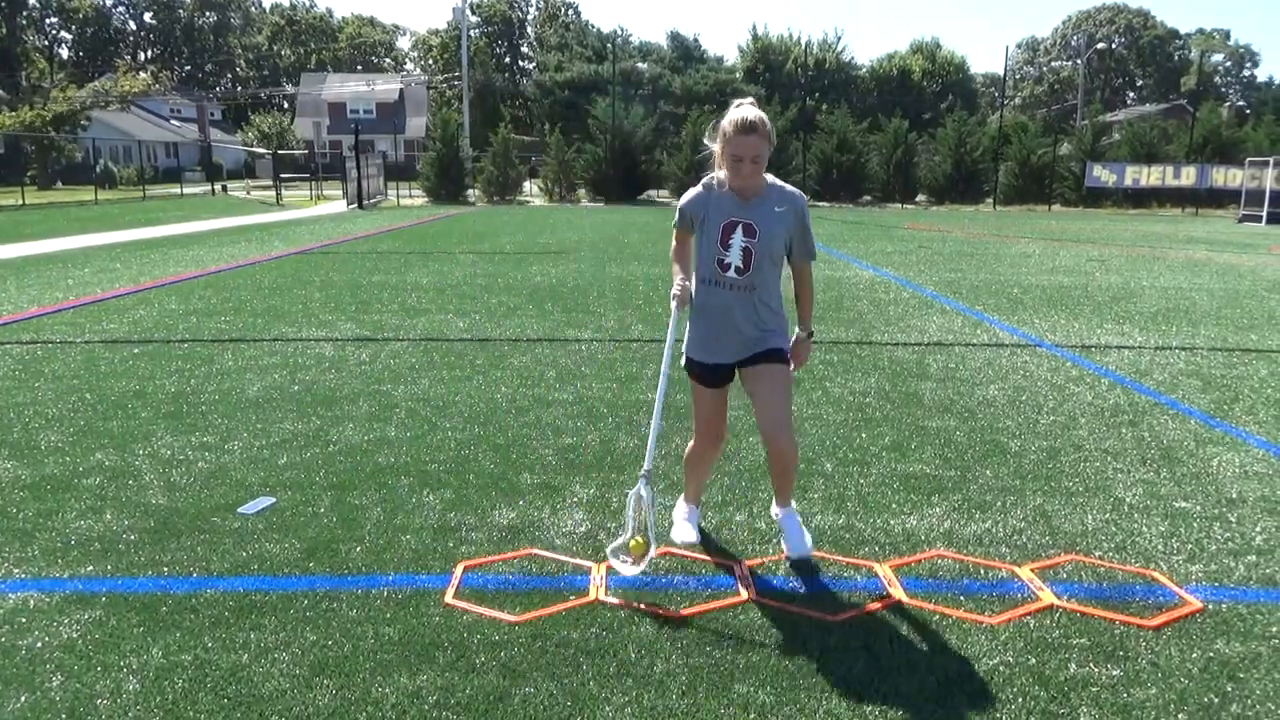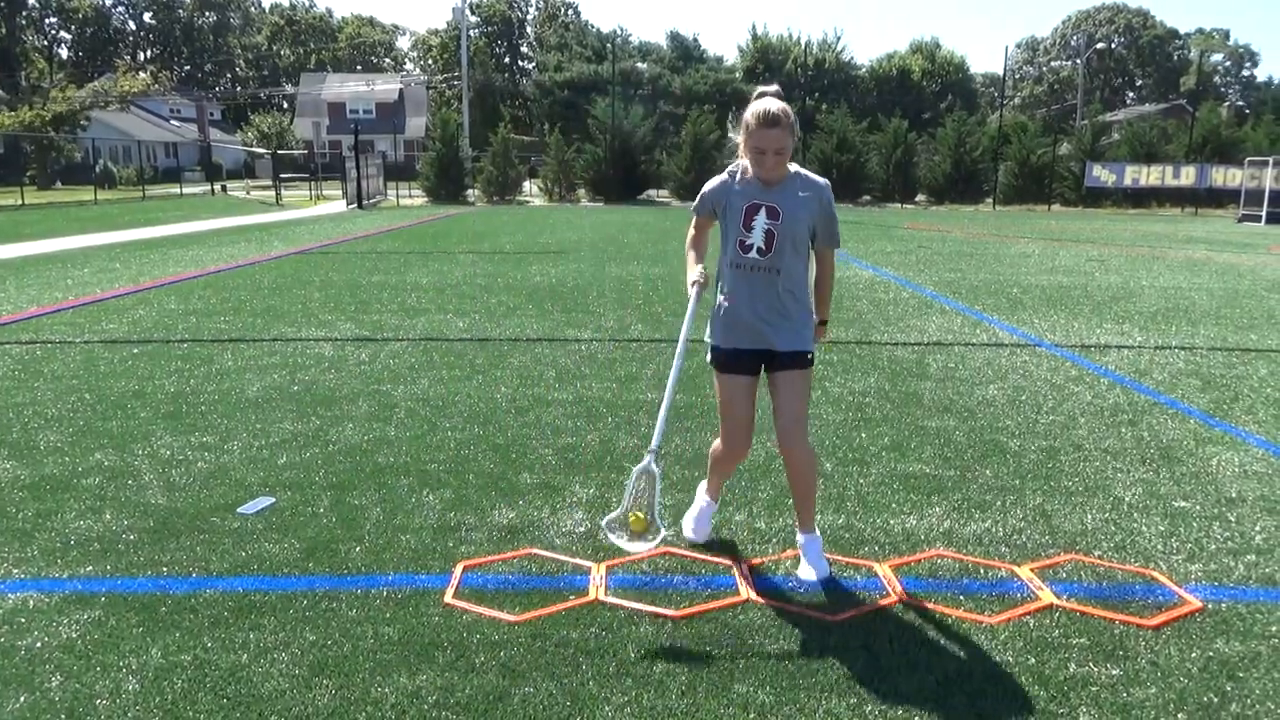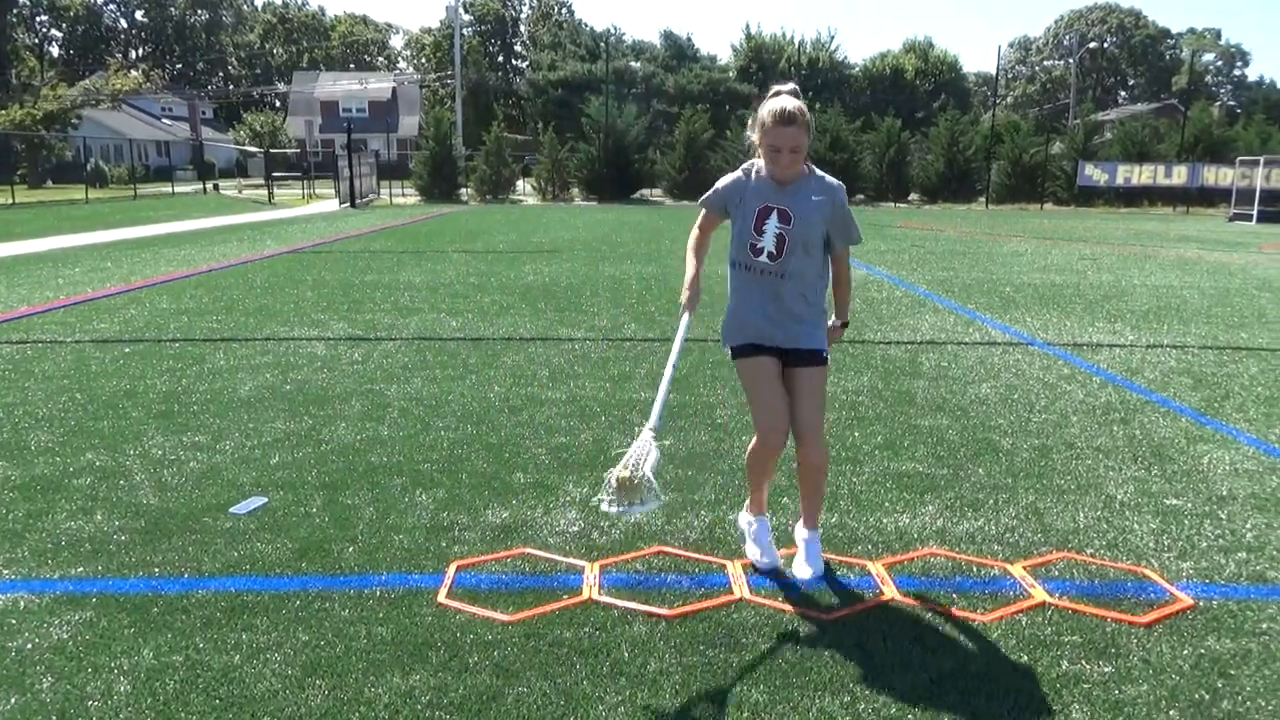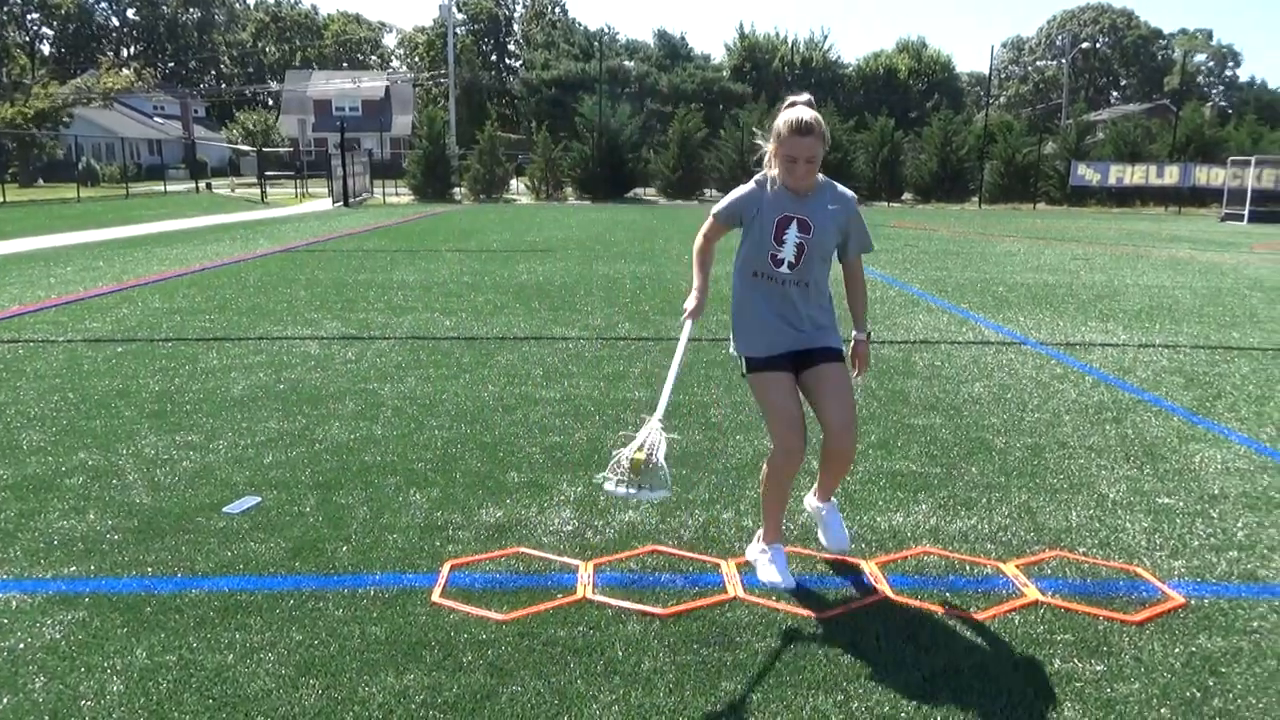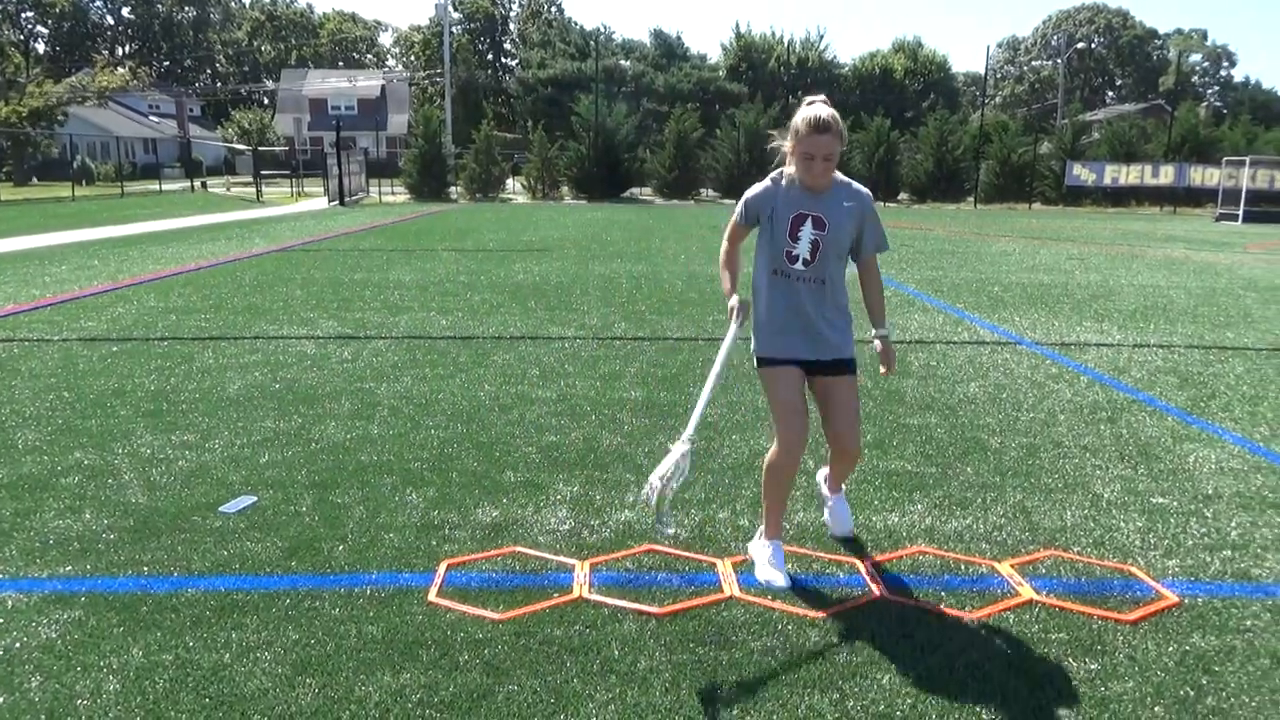
dt=0.1s
person 1, frame 1
left shoulder: (790, 203)
right shoulder: (699, 200)
left elbow: (802, 271)
right elbow: (680, 246)
left wrist: (803, 332)
right wrist: (680, 282)
left hip: (766, 339)
right hip: (708, 337)
left knee: (779, 434)
right knee: (708, 440)
left ankle: (785, 508)
right ankle: (689, 502)
person 1, frame 2
left shoulder: (815, 192)
right shoulder: (721, 188)
left elbow: (825, 261)
right elbow: (696, 233)
left wrist: (821, 319)
right wrist: (695, 269)
left hip: (791, 334)
right hip: (733, 331)
left knee: (794, 441)
right knee: (736, 440)
left ankle: (808, 535)
right ankle: (709, 496)
person 1, frame 3
left shoulder: (828, 194)
right shoulder: (735, 187)
left elbow: (840, 262)
right elbow: (702, 230)
left wrist: (841, 320)
right wrist: (692, 279)
left hip: (806, 332)
right hip: (751, 327)
left knee: (811, 437)
right knee: (772, 430)
left ankle: (807, 530)
right ankle: (755, 514)
person 1, frame 4
left shoulder: (842, 203)
right shoulder: (749, 197)
left elbow: (853, 270)
right elbow: (706, 238)
left wrist: (861, 333)
right wrist: (698, 292)
left hip: (817, 335)
right hip: (761, 338)
left knee: (843, 437)
right knee: (789, 445)
left ankle: (823, 499)
right ankle: (767, 544)
person 1, frame 5
left shoulder: (857, 201)
right shoulder: (764, 196)
left elbow: (869, 269)
right elbow: (729, 241)
left wrist: (881, 333)
right wrist: (732, 291)
left hip: (832, 341)
right hip: (777, 339)
left knee: (848, 447)
right knee: (790, 445)
left ankle: (832, 486)
right ankle: (769, 542)
